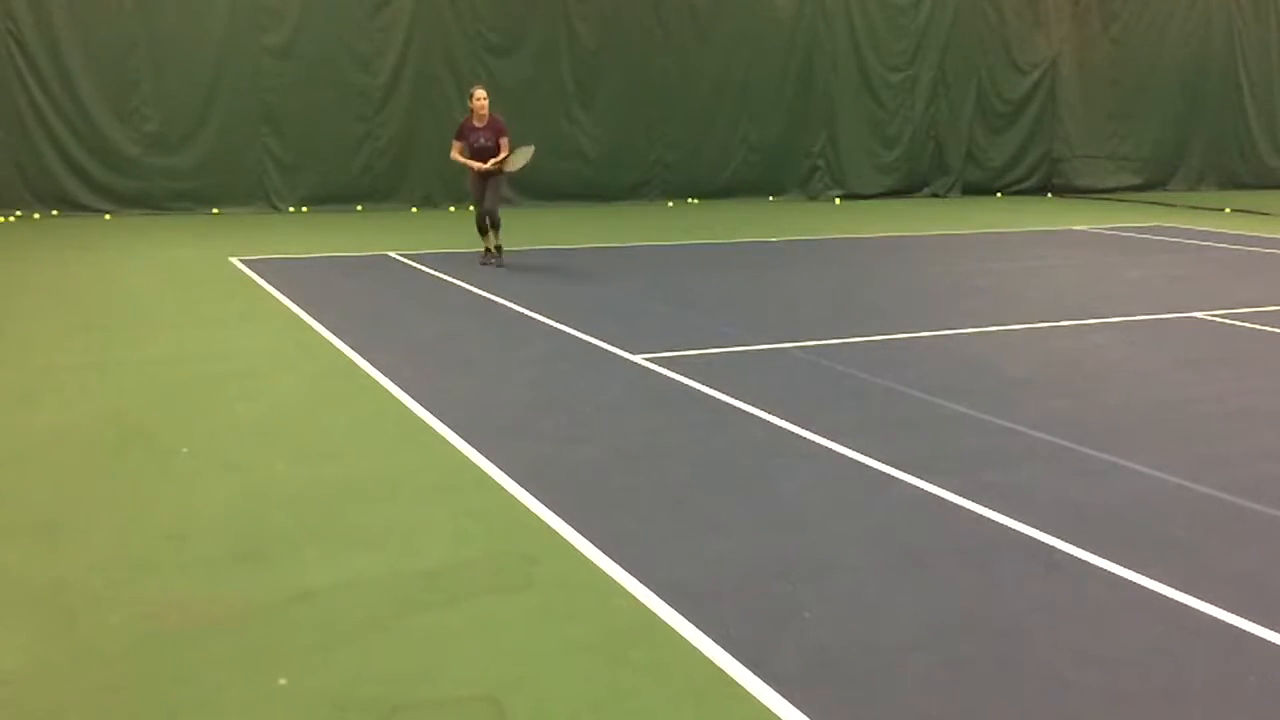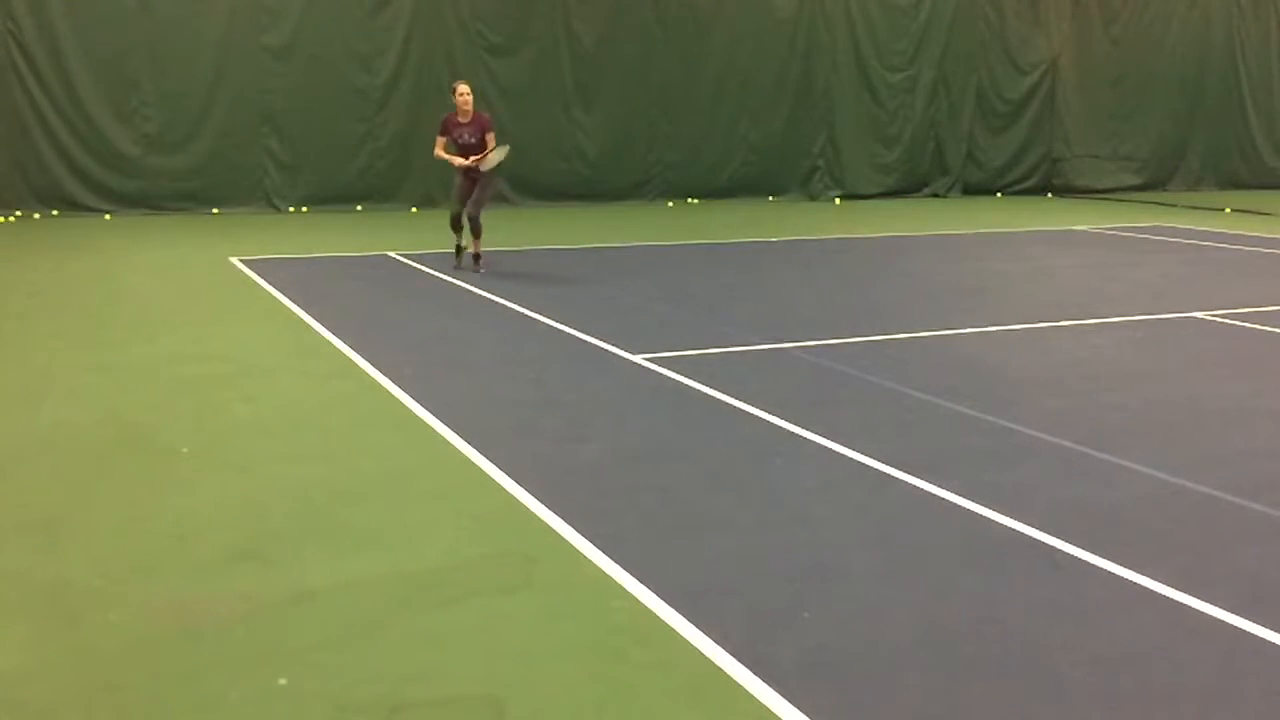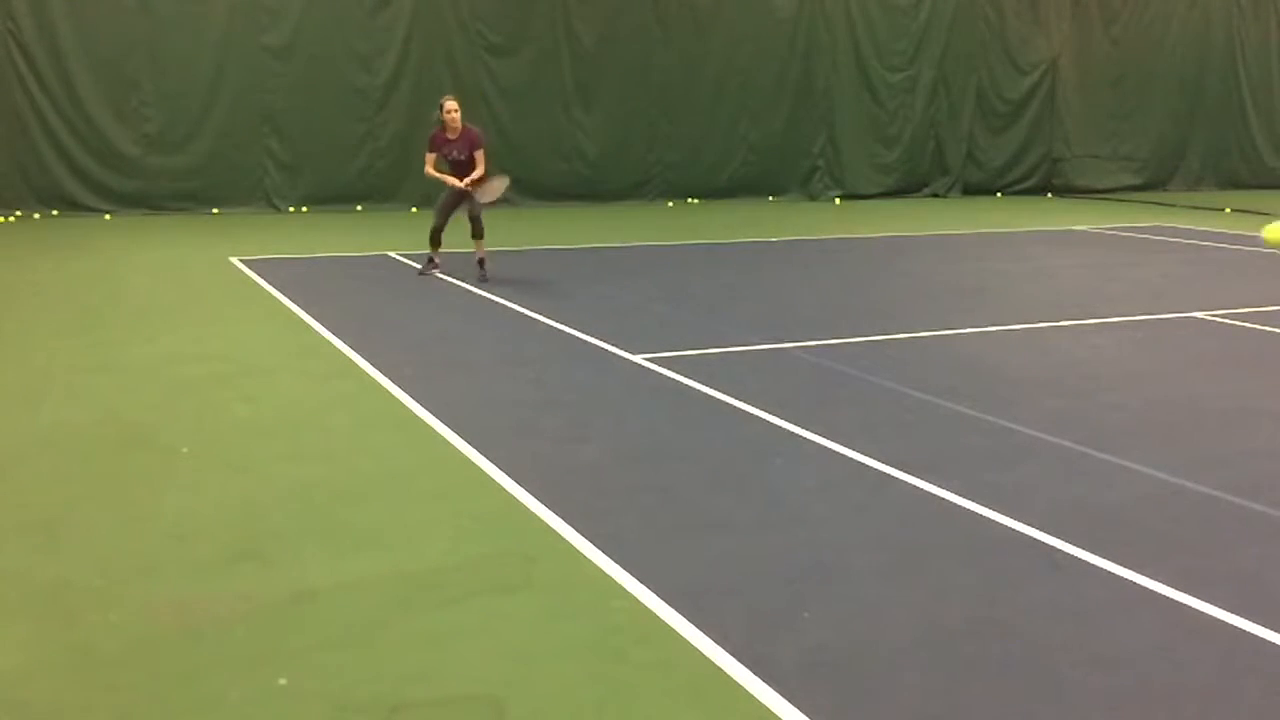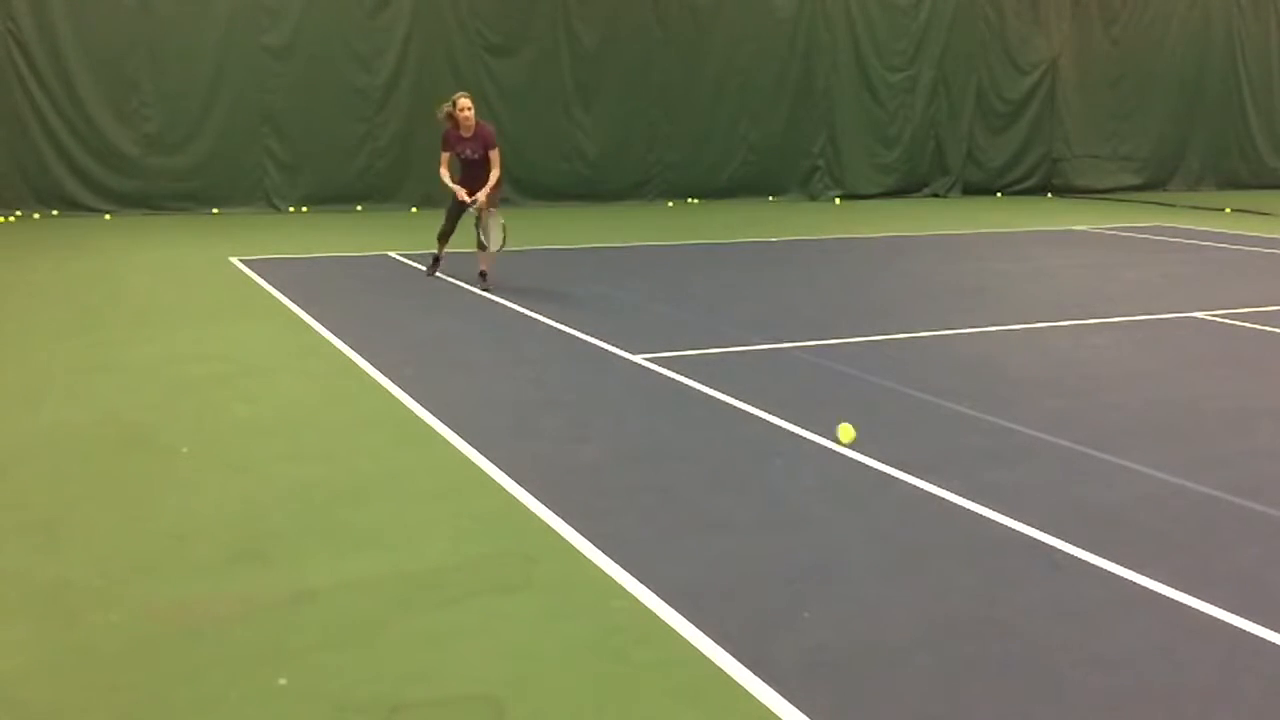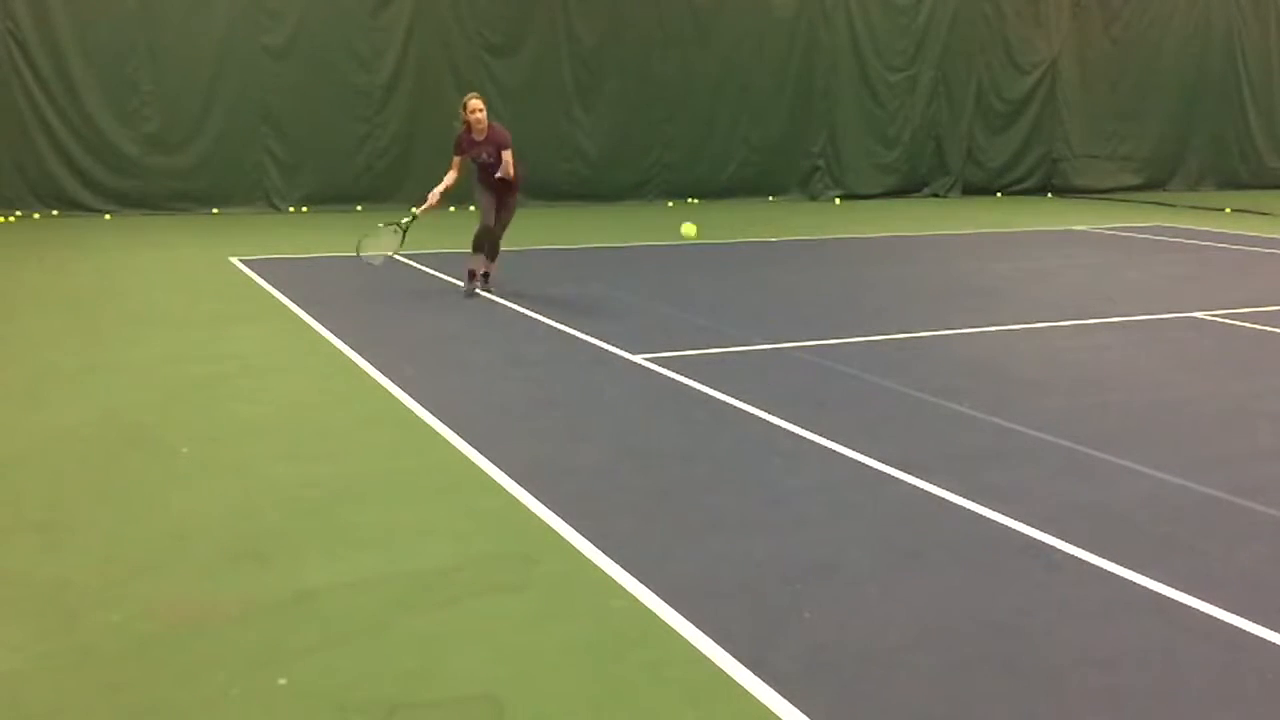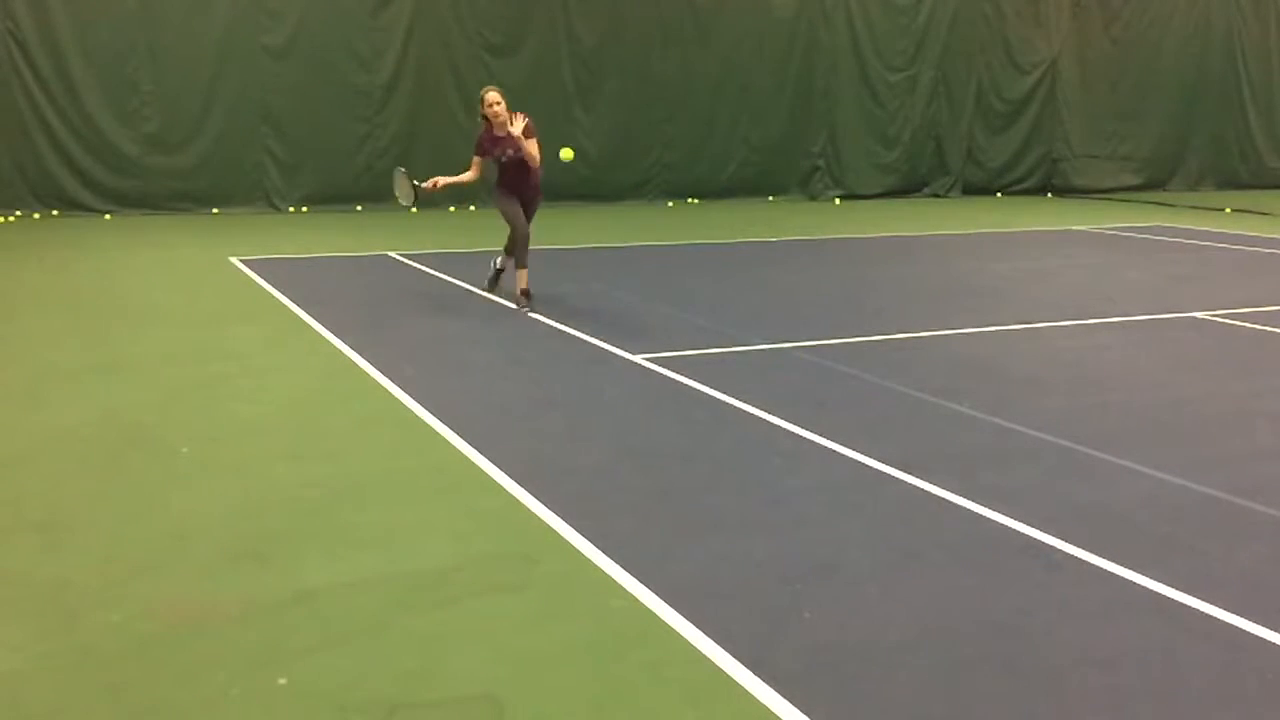
dt=0.2s
person 1, frame 1
left shoulder: (498, 123)
right shoulder: (464, 126)
left elbow: (505, 152)
right elbow: (454, 154)
left wrist: (495, 161)
right wrist: (471, 163)
left hip: (496, 172)
right hip: (476, 173)
left knee: (490, 208)
right knee: (480, 213)
left ankle: (497, 245)
right ankle: (488, 249)
person 1, frame 2
left shoulder: (483, 120)
right shoulder: (447, 122)
left elbow: (492, 148)
right elbow: (437, 151)
left wrist: (478, 158)
right wrist: (452, 158)
left hip: (483, 173)
right hip: (463, 173)
left knee: (472, 213)
right knee: (455, 214)
left ankle: (477, 254)
right ankle: (459, 246)
person 1, frame 3
left shoulder: (472, 134)
right shoulder: (436, 137)
left elbow: (481, 167)
right elbow: (428, 169)
left wrist: (469, 180)
right wrist: (446, 178)
left hip: (475, 185)
right hip: (454, 185)
left knee: (474, 214)
right knee: (437, 224)
left ankle: (481, 261)
right ankle: (434, 260)
person 1, frame 4
left shoulder: (486, 132)
right shoulder: (449, 134)
left elbow: (496, 169)
right elbow: (443, 169)
left wrist: (485, 191)
right wrist: (454, 187)
left hip: (488, 186)
right hip: (464, 185)
left knee: (481, 221)
right knee: (448, 227)
left ankle: (484, 272)
right ankle: (438, 256)
person 1, frame 5
left shoulder: (500, 133)
right shoulder: (462, 139)
left elbow: (509, 172)
right elbow: (454, 171)
left wrist: (505, 170)
right wrist: (438, 189)
left hip: (507, 188)
right hip: (484, 187)
left knee: (494, 236)
right knee: (487, 225)
left ankle: (485, 274)
right ankle: (472, 271)
person 1, frame 6
left shoulder: (524, 125)
right shoulder: (484, 137)
left elbow: (535, 162)
right elbow: (474, 173)
left wrist: (519, 137)
right wrist: (446, 180)
left hip: (531, 191)
right hip: (506, 192)
left knee: (518, 239)
right knee: (522, 233)
left ankle: (499, 265)
right ankle: (523, 291)
